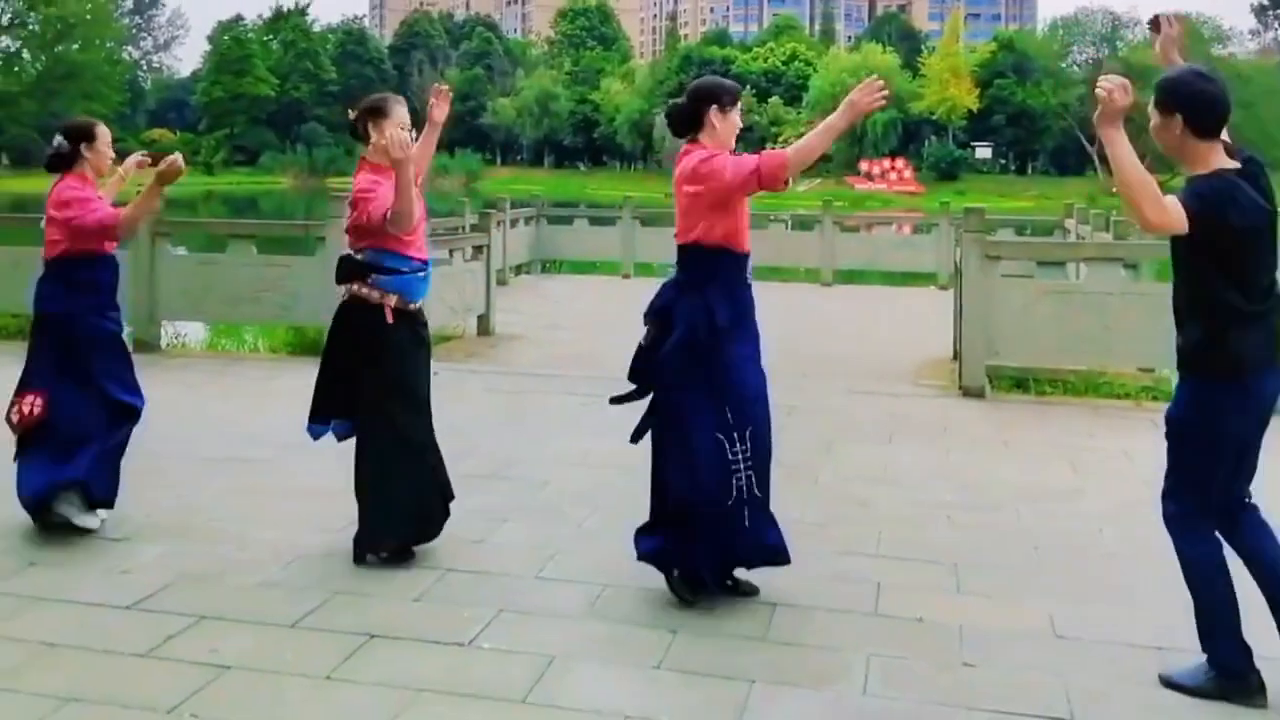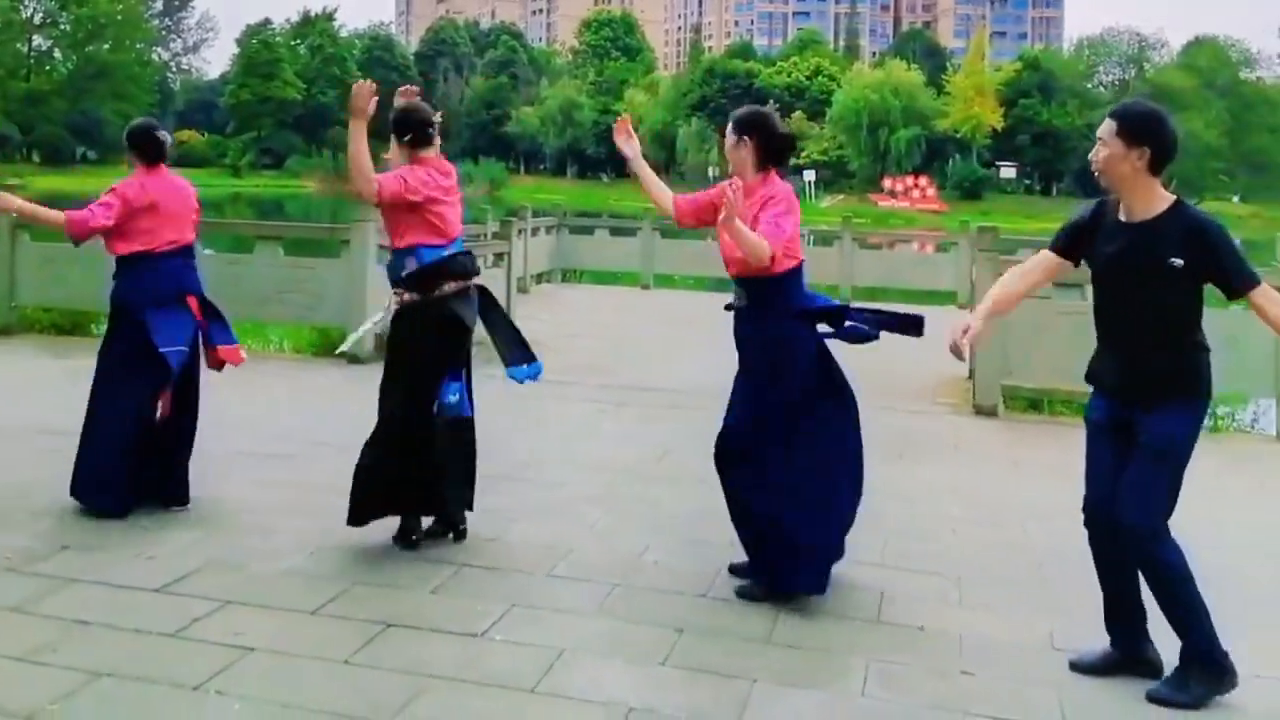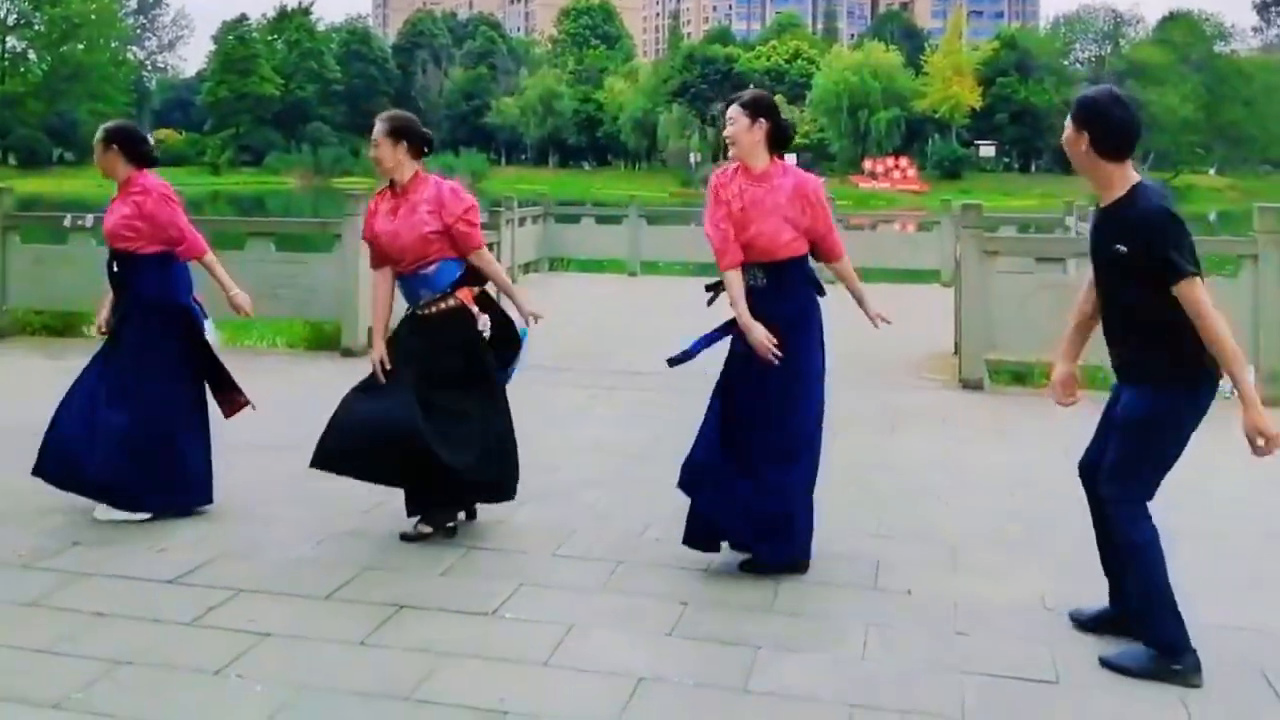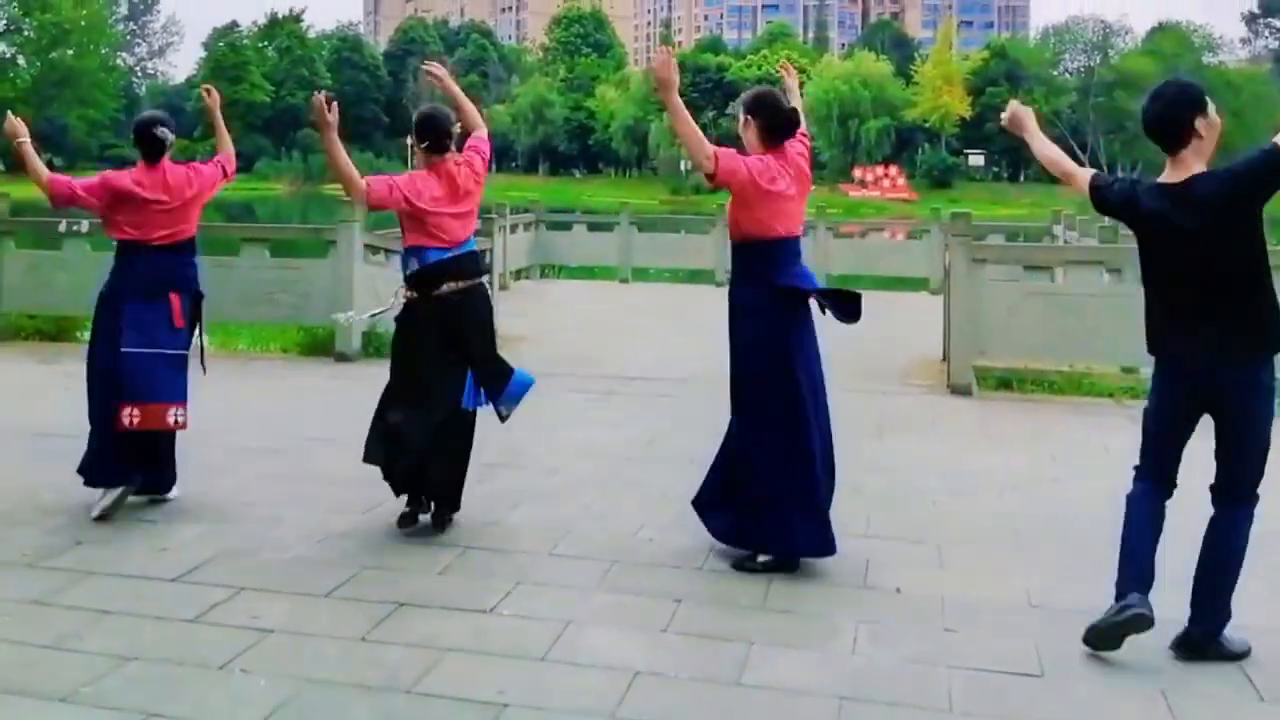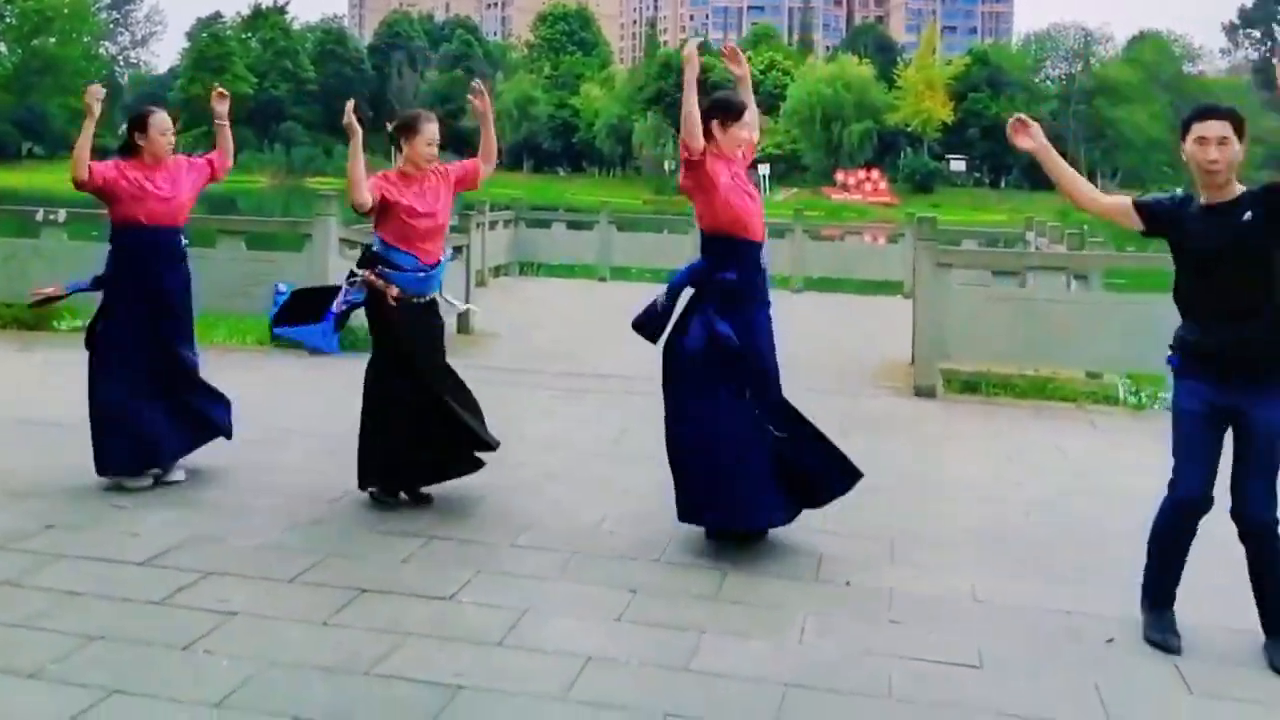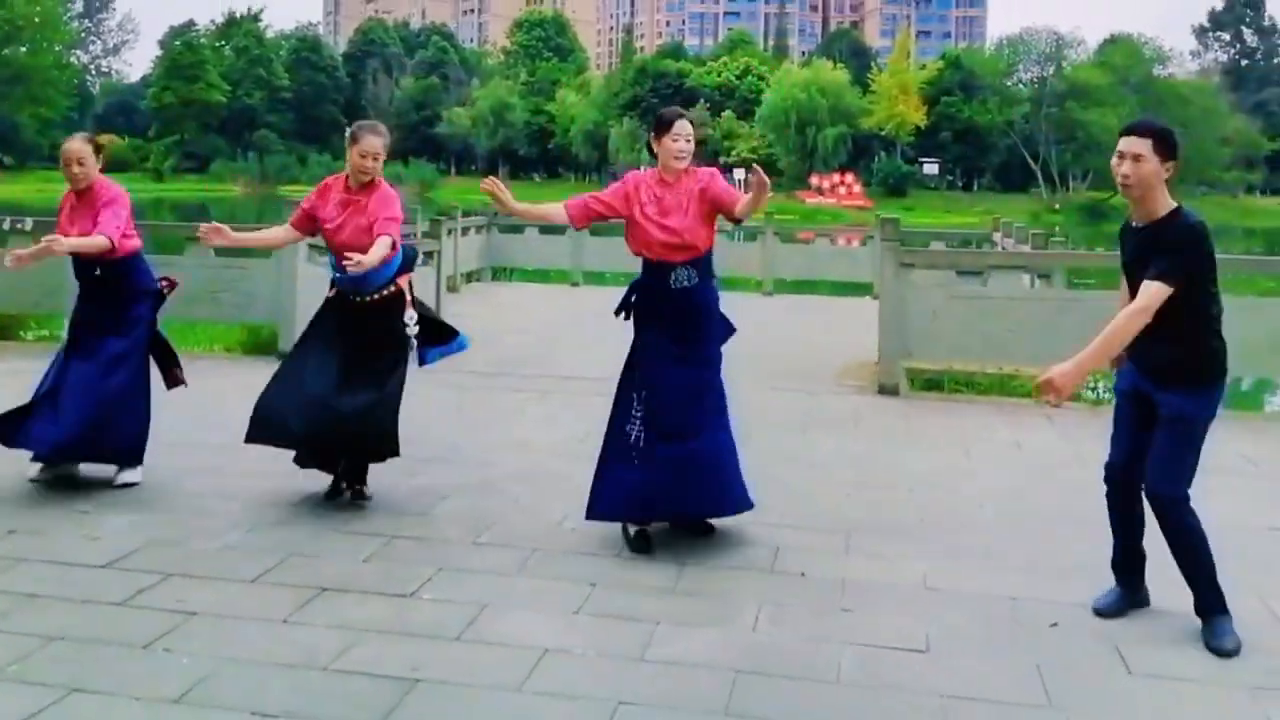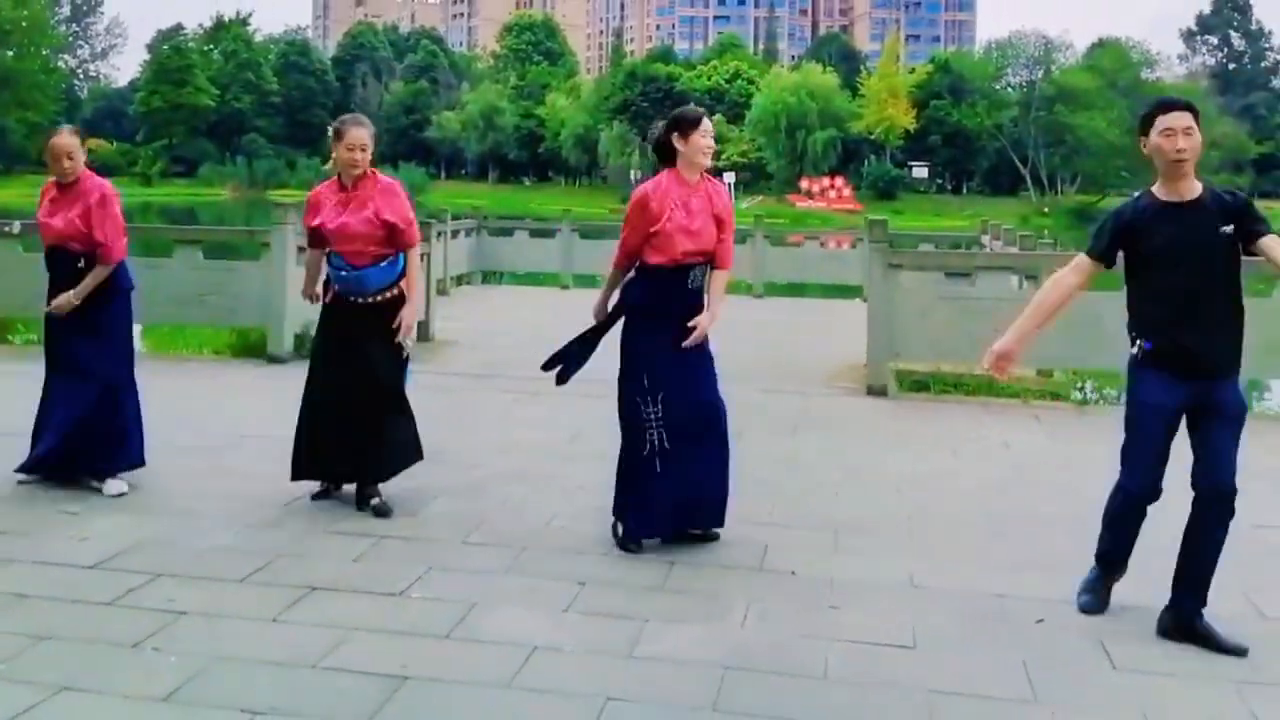
dt=0.5s
person 1, frame 1
left shoulder: (1218, 195)
left elbow: (1156, 218)
right elbow: (1203, 122)
left wrist: (1110, 129)
right wrist: (1172, 54)
left hip: (1218, 377)
left knee: (1187, 510)
person 1, frame 2
left shoulder: (1196, 232)
right shoulder: (1096, 223)
right elbow: (1033, 272)
right wrist: (979, 317)
left hip: (1174, 401)
right hip: (1112, 393)
left knee: (1141, 524)
right knee: (1104, 514)
left ankle: (1208, 663)
right ankle: (1131, 644)
person 1, frame 3
left shoulder: (1148, 216)
right shoulder: (1108, 212)
left elbow: (1203, 309)
right elbow: (1097, 288)
right wrist: (1066, 356)
left hip: (1172, 381)
right hip: (1158, 375)
left knee: (1121, 497)
right knee: (1099, 471)
left ankle: (1171, 649)
right ankle: (1128, 606)
person 1, frame 4
left shoulder: (1138, 201)
left elbow: (1071, 173)
left wrist: (1029, 129)
left hip: (1176, 369)
left knee: (1151, 484)
left ankle: (1131, 597)
right ankle: (1203, 629)
person 1, frame 5
right shoulder: (1174, 211)
right elbow: (1099, 201)
right wrist: (1043, 151)
right hip: (1198, 379)
right knee: (1185, 497)
right ankle: (1157, 606)
person 1, frame 6
left shoulder: (1185, 235)
right shoulder: (1132, 228)
left elbow: (1141, 311)
left wrist: (1079, 368)
right wrist: (1111, 356)
left hip: (1191, 381)
right hip: (1140, 370)
left knee: (1164, 489)
right knee: (1121, 475)
left ankle: (1214, 610)
right ankle: (1130, 583)
person 1, frame 7
left shoulder: (1232, 209)
right shoulder: (1132, 217)
right elbow: (1072, 275)
right wrist: (1016, 335)
left hip: (1220, 376)
right hip: (1157, 370)
left knee: (1219, 492)
right knee: (1138, 483)
left ankle: (1184, 612)
right ankle: (1106, 566)
person 2, frame 1
left shoulder: (700, 162)
right shoulder: (705, 165)
left elbow: (759, 169)
right elbow: (772, 166)
right wrist: (844, 116)
left hip: (714, 306)
right hip: (712, 309)
left knee: (728, 431)
right knee: (723, 433)
left ankle: (706, 564)
right ankle: (690, 563)
person 2, frame 2
left shoulder: (779, 198)
right shoulder: (741, 190)
left elbow: (764, 255)
right elbow: (680, 207)
left wrist: (732, 222)
right wrist: (635, 159)
left hip: (776, 329)
right hip: (773, 326)
left knee: (762, 447)
right knee: (769, 445)
left ankle: (786, 571)
right ankle: (788, 561)
person 2, frame 3
left shoulder: (802, 186)
right shoulder: (722, 182)
left elbow: (833, 251)
right elbow: (727, 256)
left wrist: (865, 303)
right wrist: (744, 319)
left hip: (793, 311)
right hip: (750, 316)
left knee: (784, 430)
right knee: (735, 422)
left ankle: (785, 548)
right ankle: (751, 529)
person 2, frame 4
left shoulder: (752, 171)
right shoulder: (796, 159)
left elbow: (705, 156)
right elbow: (799, 126)
left wrist: (671, 93)
right wrist: (793, 88)
left hip: (763, 303)
right hip: (782, 301)
left knee: (772, 418)
right knee: (769, 412)
left ankle: (783, 541)
right ankle: (781, 528)
person 2, frame 5
left shoulder: (732, 163)
right shoulder: (706, 167)
left elbow: (743, 128)
right elbow: (691, 141)
left wrist: (743, 77)
right wrist: (690, 76)
left hip: (737, 297)
right hip: (729, 299)
left knee: (738, 404)
right knee: (748, 404)
left ankle: (731, 512)
right ankle: (735, 514)
person 2, frame 6
left shoulder: (707, 183)
right shoulder: (633, 187)
left elbow: (740, 209)
right elbow: (573, 212)
left wrist: (758, 194)
right wrist: (516, 207)
left hip: (699, 308)
right hip: (656, 309)
left knee: (698, 406)
right knee: (646, 407)
left ankle: (680, 506)
right ankle: (635, 513)
person 2, frame 7
left shoulder: (718, 195)
right shoulder: (652, 193)
left elbow: (722, 262)
right elbow: (625, 251)
left wrist: (710, 313)
right wrist: (604, 300)
left hip: (689, 310)
right hip: (652, 310)
left knee: (703, 413)
right knee: (652, 415)
left ankle: (685, 515)
right ankle: (630, 516)
person 3, frame 1
left shoulder: (389, 174)
right shoulder: (369, 184)
left elbow: (415, 165)
right elbow: (401, 217)
left wrist: (435, 129)
right wrist: (417, 152)
left hip: (398, 313)
right hip: (377, 315)
left knee: (402, 420)
right knee: (391, 422)
left ankle: (387, 530)
right ankle: (377, 539)
person 3, frame 2
left shoulder: (411, 178)
right shoulder: (441, 170)
left elbow: (367, 188)
left wrist: (359, 121)
right wrist: (407, 113)
left hip: (426, 306)
right hip: (455, 297)
left knee: (402, 412)
right knee: (447, 407)
left ankle: (413, 516)
right ankle: (449, 513)
person 3, frame 3
left shoulder: (444, 194)
right shoulder: (378, 206)
left elbow: (479, 255)
right elbow: (384, 277)
left wrist: (518, 299)
right wrist: (378, 339)
left hip: (457, 315)
right hip: (422, 318)
left knee: (438, 410)
left ankle: (441, 510)
right ankle: (452, 500)
person 3, frame 4
left shoulder: (411, 186)
right shoulder: (469, 170)
left elbow: (360, 192)
right elbow: (479, 127)
left wrist: (330, 134)
right wrist: (449, 85)
left hip: (430, 302)
right hip: (469, 297)
left knee: (416, 396)
right knee: (454, 396)
left ankle: (419, 496)
right ankle: (441, 500)
person 3, frame 5
left shoulder: (441, 176)
right shoulder: (390, 183)
left elbow: (484, 163)
right elbow: (361, 201)
left wrist: (484, 112)
right wrist: (356, 140)
left hip: (419, 301)
right hip: (390, 301)
left knee: (424, 382)
right knee: (413, 383)
left ankle: (399, 475)
right ankle: (384, 477)
person 3, frame 6
left shoulder: (385, 197)
right shoulder: (327, 190)
left elbow: (386, 242)
right elbow: (290, 232)
left wrist: (368, 260)
right wrist: (235, 239)
left hip: (385, 302)
right hip: (343, 299)
left knee: (371, 387)
right knee: (319, 379)
left ankle: (355, 473)
right ankle: (340, 468)
person 3, frame 7
left shoulder: (388, 190)
right shoulder: (320, 197)
left elbow: (412, 252)
left wrist: (411, 305)
right wrist: (310, 284)
left hip: (386, 302)
right hip: (342, 304)
left knee: (378, 388)
right knee: (330, 388)
left ankle: (368, 481)
right ankle: (332, 473)
person 4, frame 1
left shoulder: (78, 189)
right shoulder: (73, 195)
left elbow: (105, 211)
right elbow: (115, 224)
left wrist: (139, 180)
right wrist: (162, 183)
left hip: (76, 306)
right hip: (75, 309)
left knee: (68, 401)
right knee: (108, 399)
left ankle: (60, 492)
right ankle: (68, 489)
person 4, frame 2
left shoulder: (129, 191)
right shoulder: (183, 190)
left elbow: (82, 224)
left hip: (140, 296)
right hip: (182, 295)
left knee: (123, 391)
right knee: (175, 392)
left ankle: (109, 492)
right ankle: (166, 490)
person 4, frame 3
left shoulder: (151, 191)
right shoulder: (124, 196)
left elbow: (193, 242)
right elbow: (123, 265)
left wrist: (229, 288)
right wrist: (108, 308)
left hip: (161, 308)
right hip: (144, 308)
left knee: (147, 395)
right knee: (125, 392)
left ankle: (139, 496)
right ankle: (136, 490)
person 4, frame 4
left shoulder: (118, 185)
right shoulder: (192, 179)
left elbow: (54, 186)
right elbow: (228, 162)
right wrist: (216, 114)
left hip: (131, 287)
right hip: (177, 289)
left knee: (117, 378)
right knee: (160, 383)
left ankle: (116, 473)
right ankle: (154, 478)
person 4, frame 5
left shoulder: (185, 168)
right shoulder: (118, 173)
left elbow: (223, 161)
right elbow: (79, 174)
left wrist: (221, 118)
right wrist: (92, 119)
left hip: (170, 282)
right hip: (128, 284)
left knee: (172, 363)
right knee: (122, 370)
left ankle: (167, 453)
right ankle: (125, 461)
person 4, frame 6
left shoulder: (112, 197)
right shoulder: (68, 200)
left elbow: (107, 241)
left wrist: (67, 245)
right wrist: (32, 253)
left hip: (129, 294)
right hip: (93, 295)
left knee: (121, 376)
right knee: (72, 369)
left ankle: (129, 459)
right ankle: (61, 452)
person 4, frame 7
left shoulder: (101, 192)
right shoulder: (48, 192)
left elbow: (111, 255)
left wrist: (78, 295)
left hip: (101, 294)
right hip: (65, 294)
left knee: (106, 377)
right knee: (64, 375)
left ankle: (110, 465)
right ankle: (53, 458)
